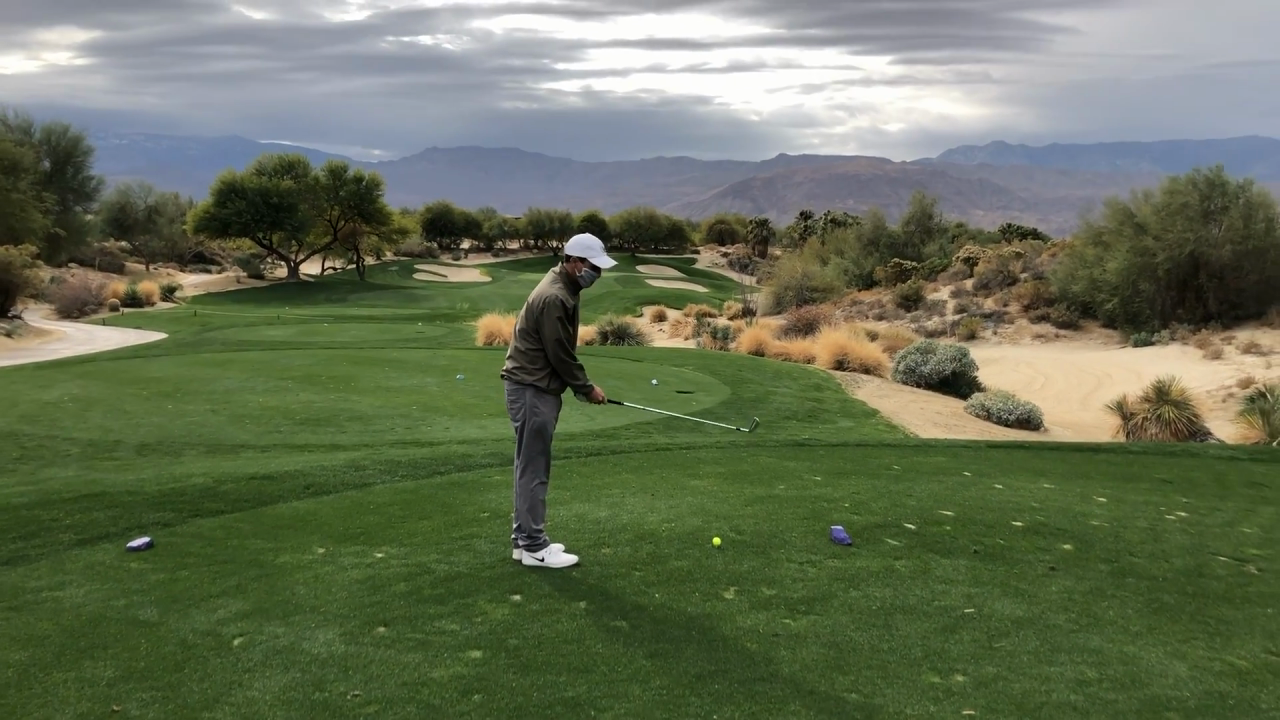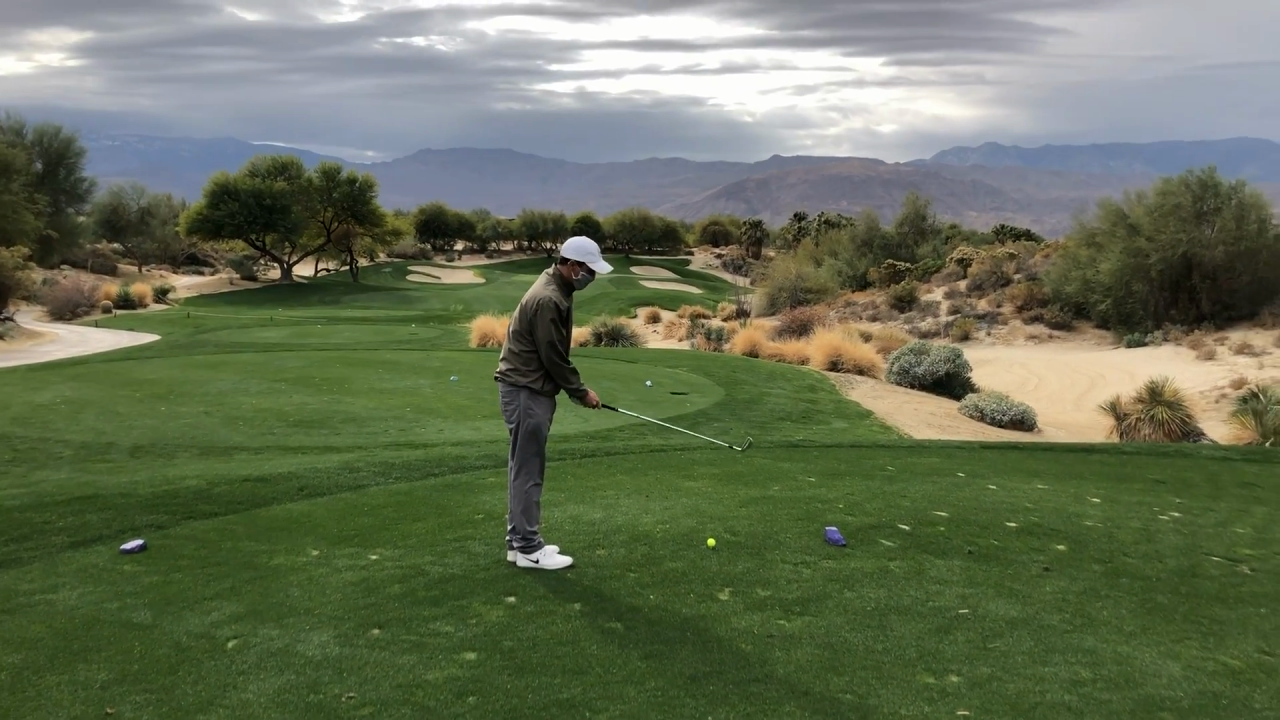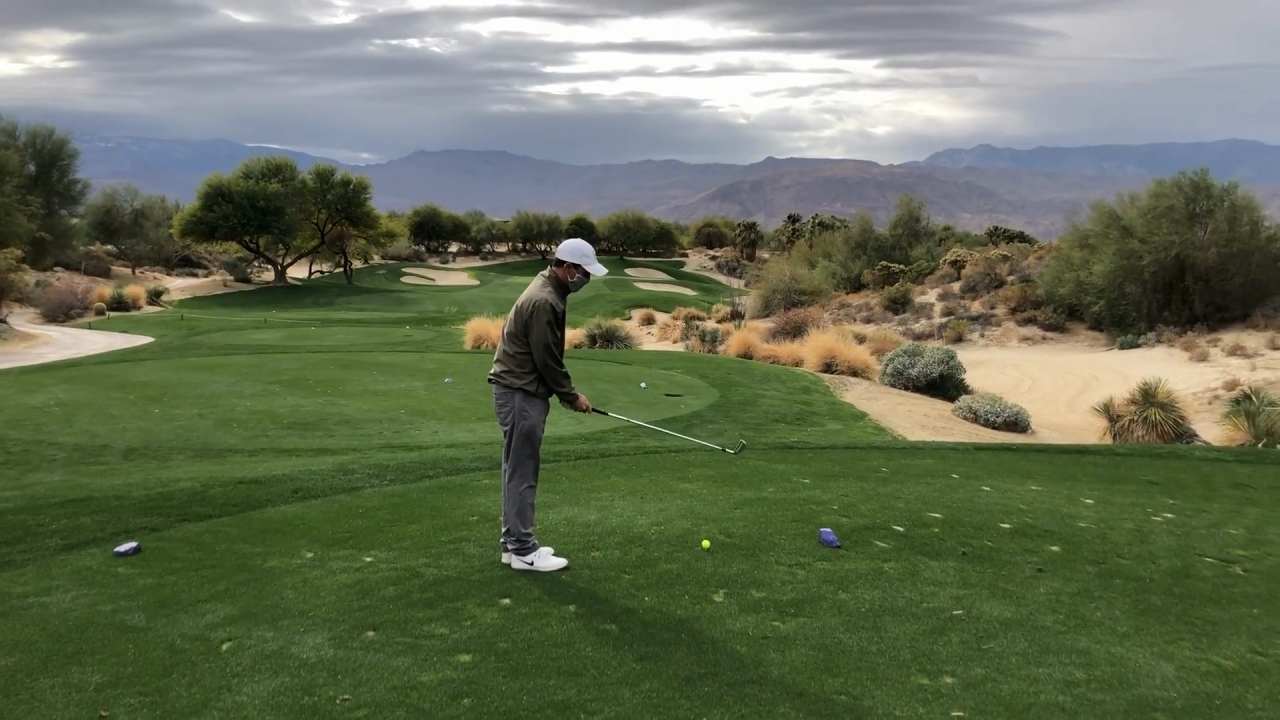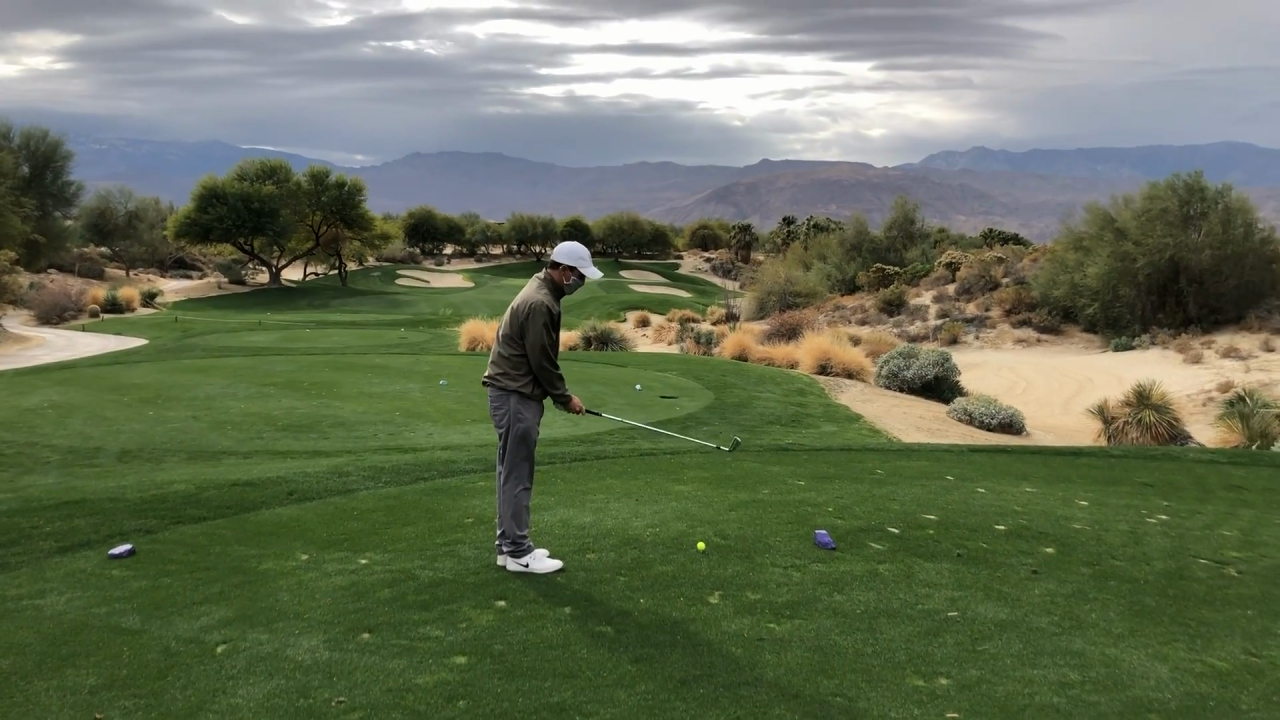
dt=0.1s
person 1, frame 1
left shoulder: (561, 288)
right shoulder: (554, 297)
right elbow: (560, 354)
left wrist: (581, 385)
right wrist: (587, 387)
left hip: (536, 387)
right hip: (532, 390)
left knee: (531, 466)
right knee: (534, 468)
left ankle: (525, 538)
right ankle: (533, 547)
person 1, frame 2
left shoulder: (554, 289)
right shoulder: (548, 299)
right elbow: (553, 356)
left wrist: (575, 388)
right wrist: (580, 391)
left hip: (529, 388)
right hip: (526, 391)
left knee: (524, 468)
right knee: (528, 469)
left ankle: (519, 539)
right ankle: (528, 548)
person 1, frame 3
left shoulder: (548, 290)
right shoulder: (544, 301)
right elbow: (547, 359)
left wrist: (566, 392)
right wrist: (571, 395)
left hip: (522, 390)
right hip: (520, 393)
left knee: (518, 469)
right knee: (522, 471)
left ankle: (513, 542)
right ankle: (523, 551)
person 1, frame 4
left shoulder: (540, 291)
right shoulder: (540, 303)
right elbow: (542, 361)
left wrist: (559, 395)
right wrist: (565, 397)
left hip: (514, 392)
right hip: (515, 395)
left knee: (512, 471)
right knee: (517, 474)
left ankle: (508, 544)
right ankle: (518, 553)
